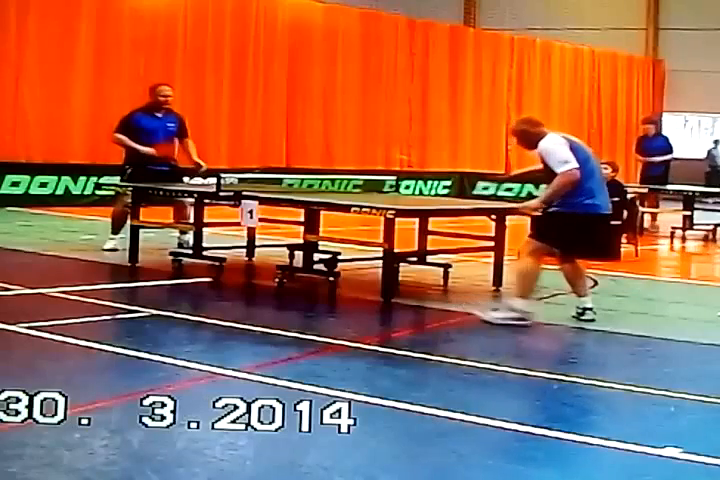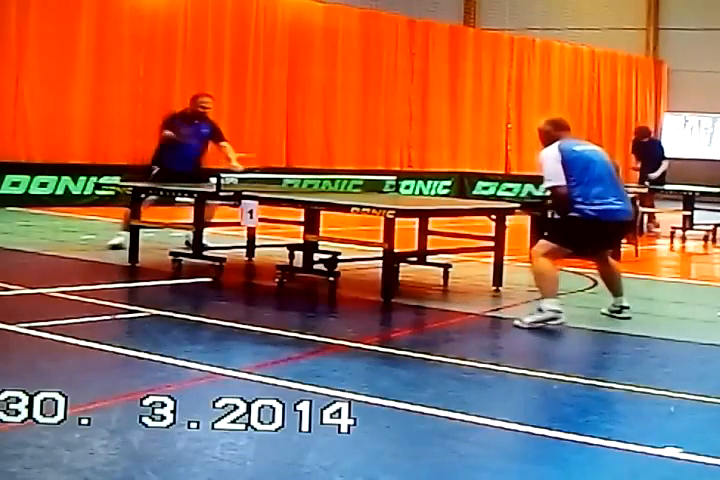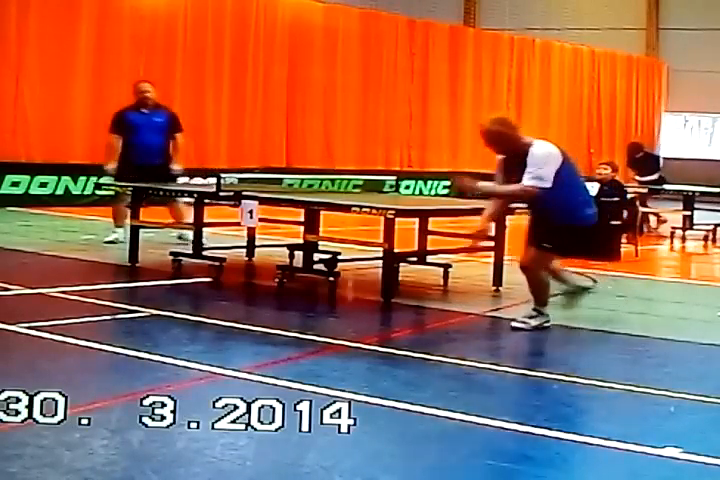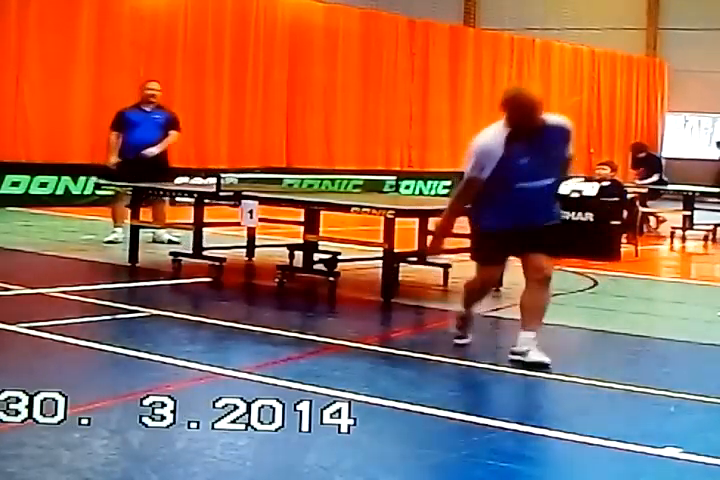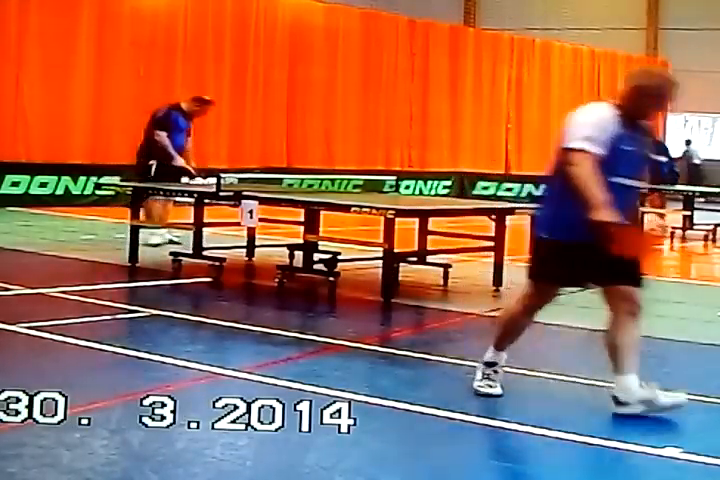
dt=0.7s
person 1, frame 1
left shoulder: (548, 143)
right shoulder: (562, 139)
left elbow: (571, 175)
left wrist: (540, 201)
left hip: (575, 209)
right hip: (597, 209)
left knee: (529, 252)
right knee: (567, 257)
left ankle: (519, 309)
right ankle: (585, 306)
person 1, frame 2
left shoulder: (551, 151)
right shoulder: (594, 149)
left elbow: (560, 192)
left wrist: (561, 215)
right wrist: (564, 210)
left hip: (590, 215)
right hip: (621, 214)
left knee: (541, 254)
right knee: (602, 256)
left ankle: (550, 309)
right ankle: (620, 305)
person 1, frame 3
left shoulder: (542, 152)
right shoulder: (507, 161)
left elbow: (529, 191)
right elbow: (502, 195)
left wrist: (480, 187)
right wrist: (485, 222)
left hip: (574, 218)
right hip: (546, 215)
left knee: (530, 263)
right knee: (535, 262)
left ankle: (540, 312)
right ankle: (574, 287)
person 1, frame 4
left shoulder: (560, 128)
right shoulder: (491, 141)
right elbow: (470, 186)
right wrist: (446, 224)
left hip: (542, 219)
right hip: (495, 221)
left knee: (541, 275)
right knee: (488, 279)
left ankle: (526, 344)
right ankle: (465, 316)
person 1, frame 5
left shoulder: (639, 131)
right shoulder: (594, 118)
right elbow: (579, 163)
left wrist: (628, 221)
right wrist: (600, 207)
left hip: (612, 234)
right hip: (567, 229)
left knee: (628, 303)
right knee: (536, 299)
left ankle: (628, 389)
right ankle: (492, 363)
person 2, frame 1
left shoulder: (175, 118)
right shoulder: (136, 116)
left elbow: (185, 140)
right elbow: (117, 137)
left wrist: (194, 158)
right wrist: (139, 148)
left hip: (167, 168)
right hip: (139, 168)
left knee: (182, 201)
right knee: (124, 202)
left ankle: (184, 238)
right ankle: (113, 238)
person 2, frame 2
left shoulder: (210, 125)
right shoulder: (175, 119)
left elbow: (223, 144)
right elbow: (166, 136)
left wrist: (233, 161)
right wrist: (176, 135)
left hip: (192, 171)
right hip: (164, 169)
left knee: (210, 201)
right knee: (144, 200)
right ankle: (124, 234)
person 2, frame 3
left shoulder: (167, 114)
right shoulder: (124, 114)
left elbow: (177, 138)
right elbow: (115, 138)
left wrist: (176, 162)
right wrist: (112, 161)
left hip: (161, 166)
right hip: (131, 165)
left knee: (174, 197)
right knee: (121, 196)
left ankle: (184, 231)
right ankle: (119, 231)
person 2, frame 4
left shoulder: (168, 115)
right shoulder: (125, 113)
left elbow: (173, 135)
right elbow: (115, 135)
left wrist: (157, 149)
right wrist: (113, 156)
left hip: (157, 163)
right hip: (128, 162)
left knee: (160, 197)
right knee: (121, 195)
left ankle: (160, 232)
right ankle: (118, 231)
person 2, frame 5
left shoulder: (188, 118)
right shoulder: (167, 113)
left elbow: (187, 140)
right elbow: (159, 137)
left wrist: (190, 161)
right wrist: (176, 157)
left hip: (171, 162)
right hip: (154, 160)
left knee: (168, 196)
right knee: (155, 195)
left ankle: (162, 231)
right ankle: (153, 232)
